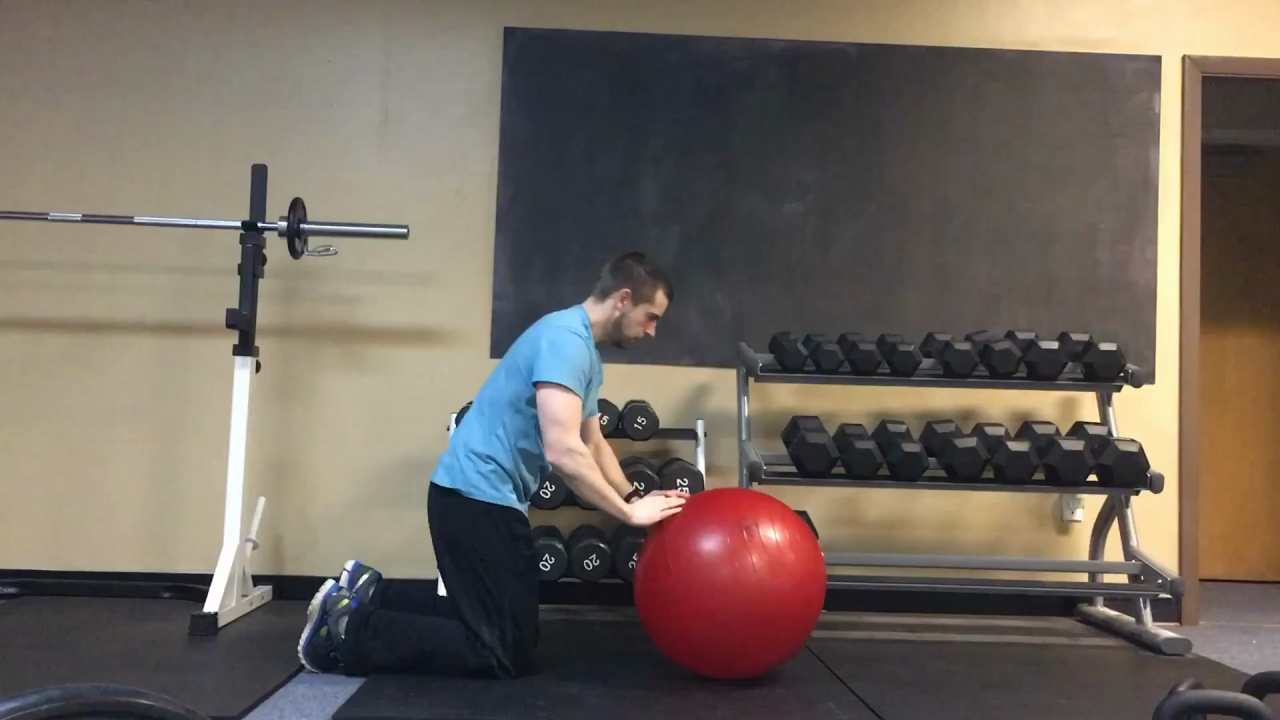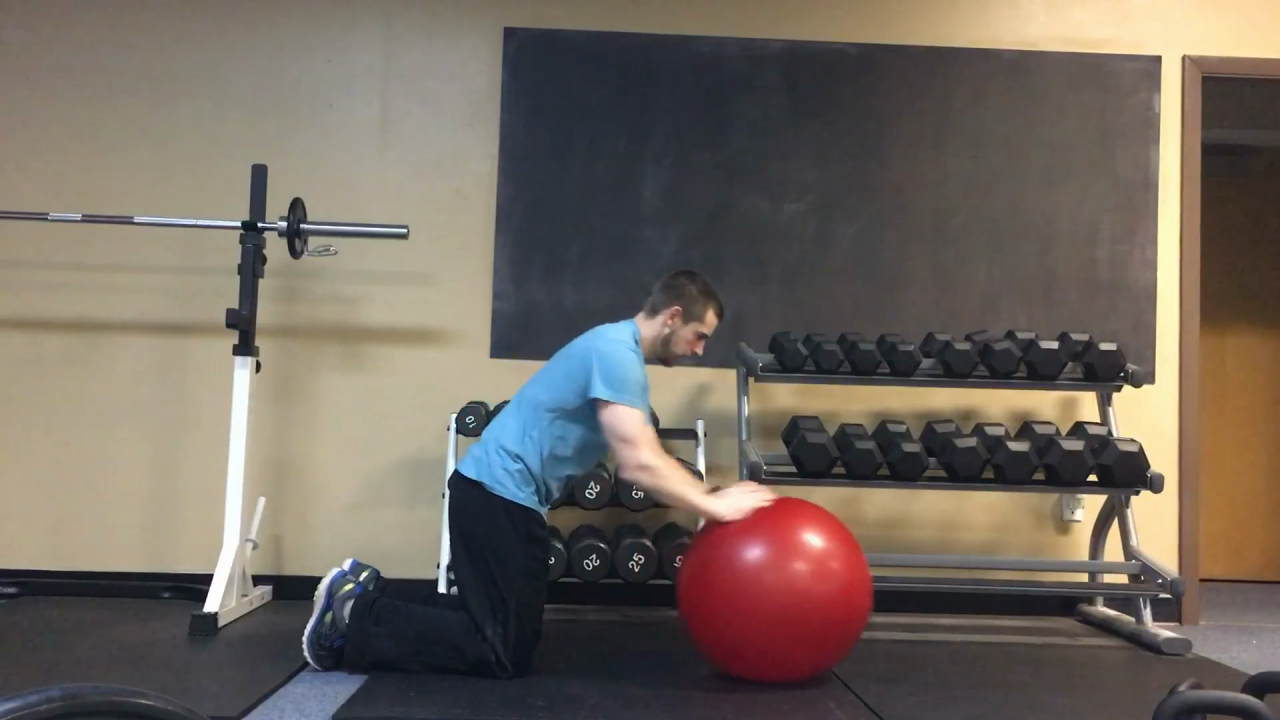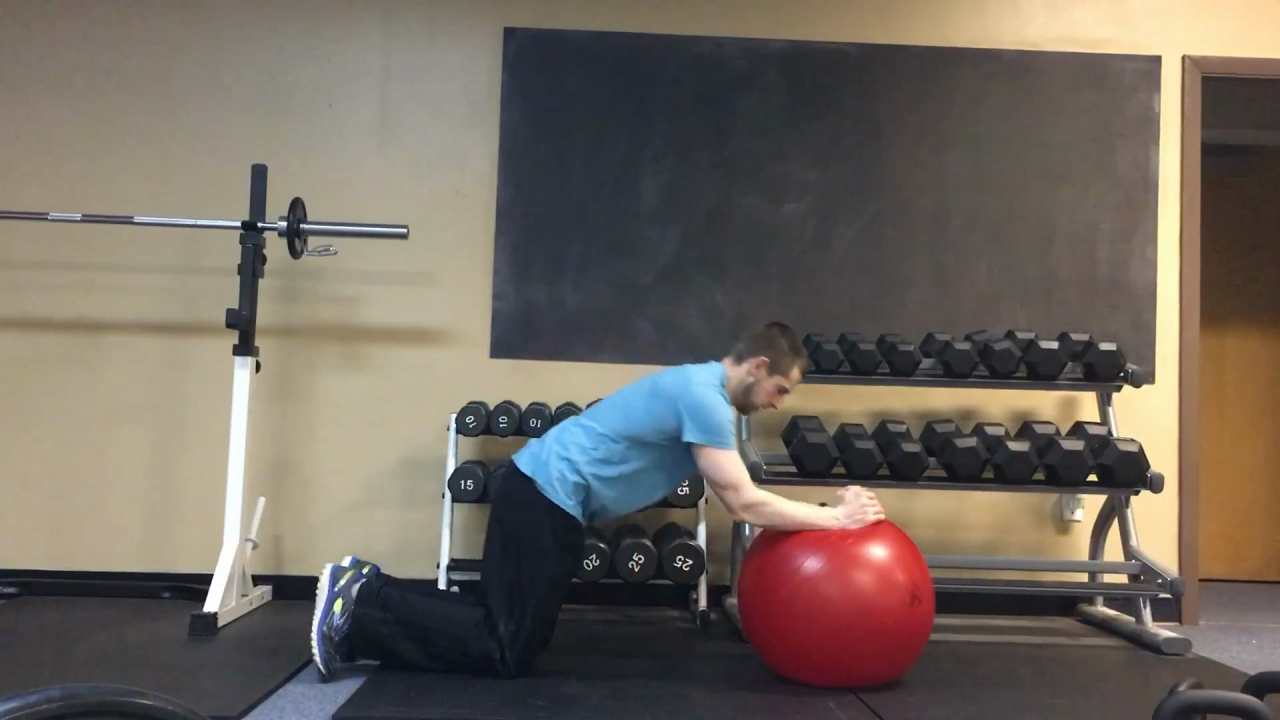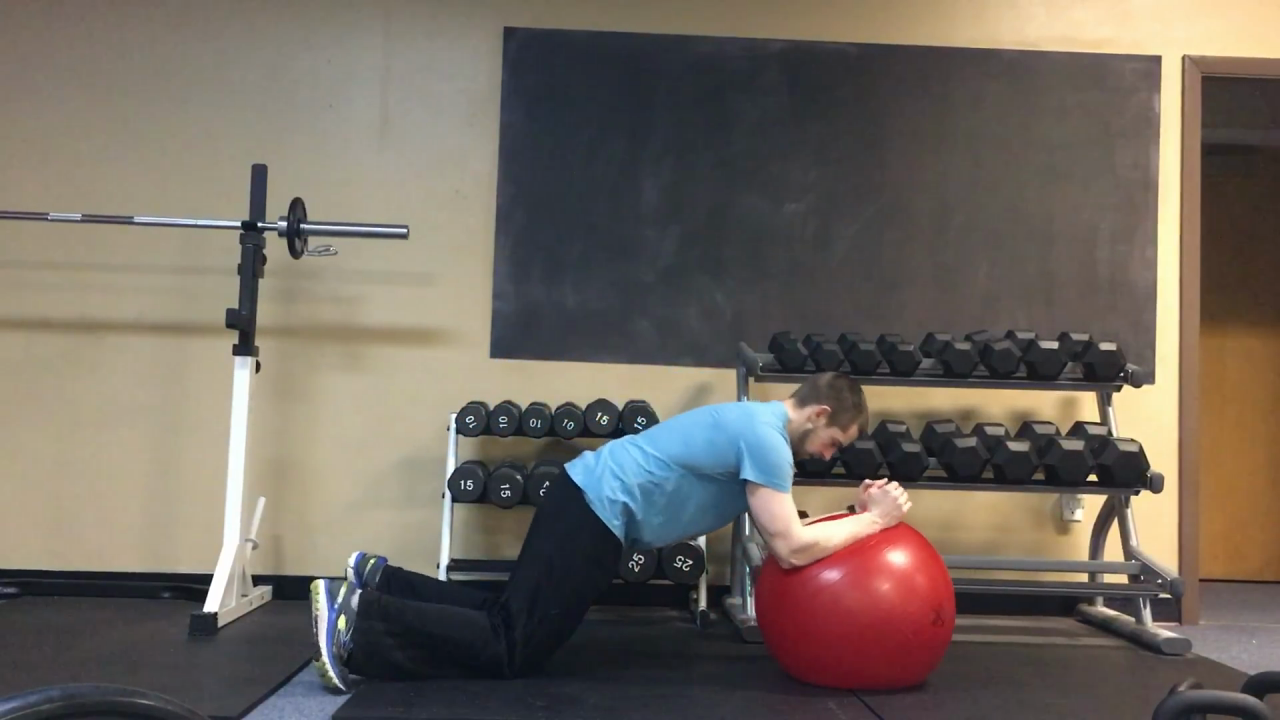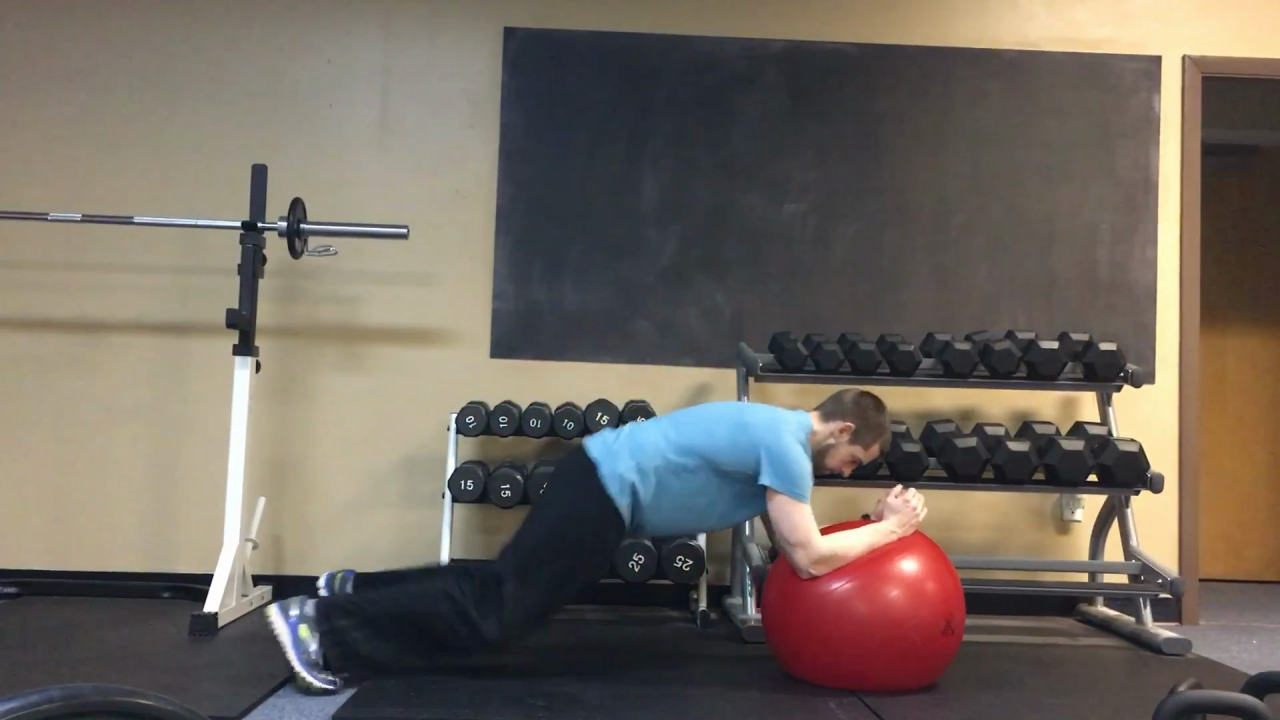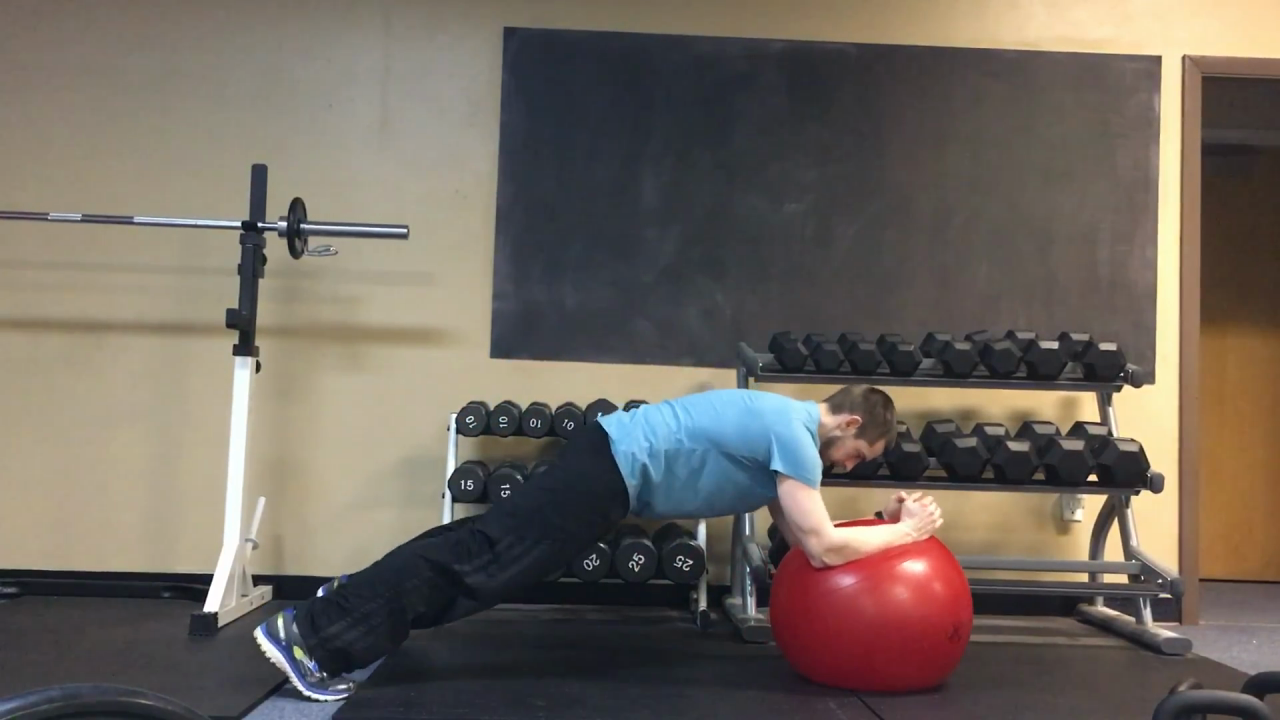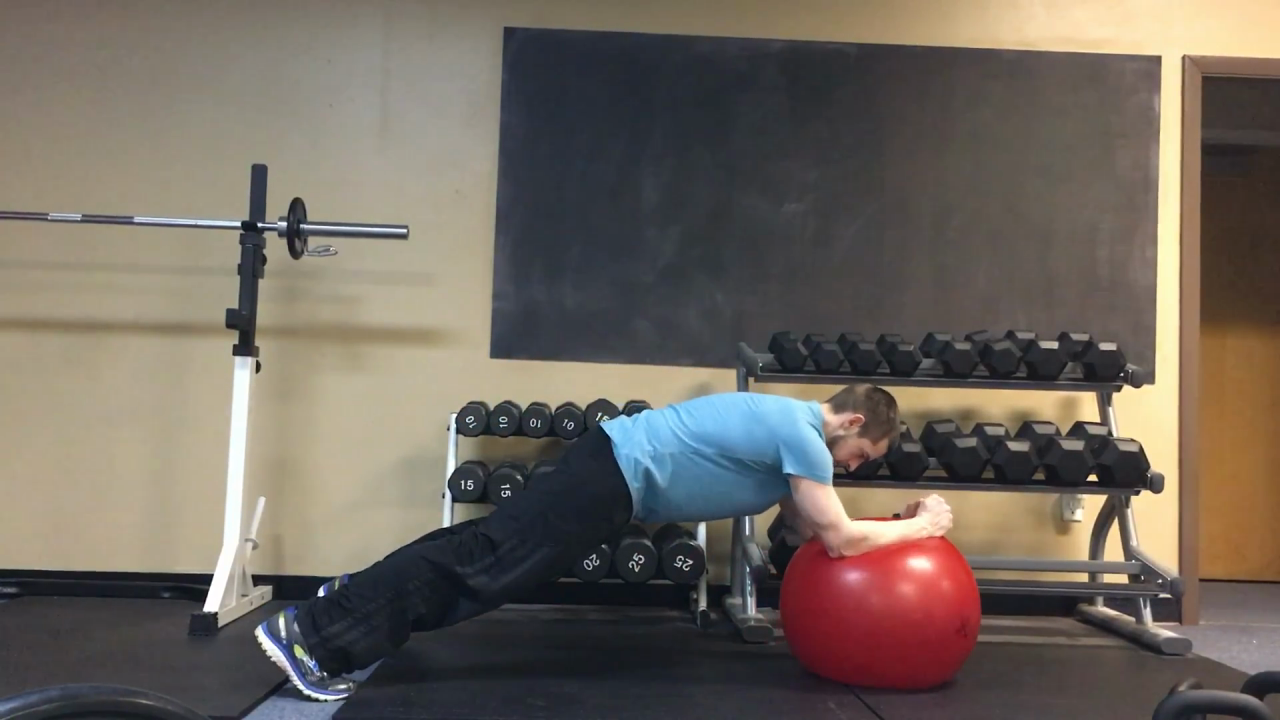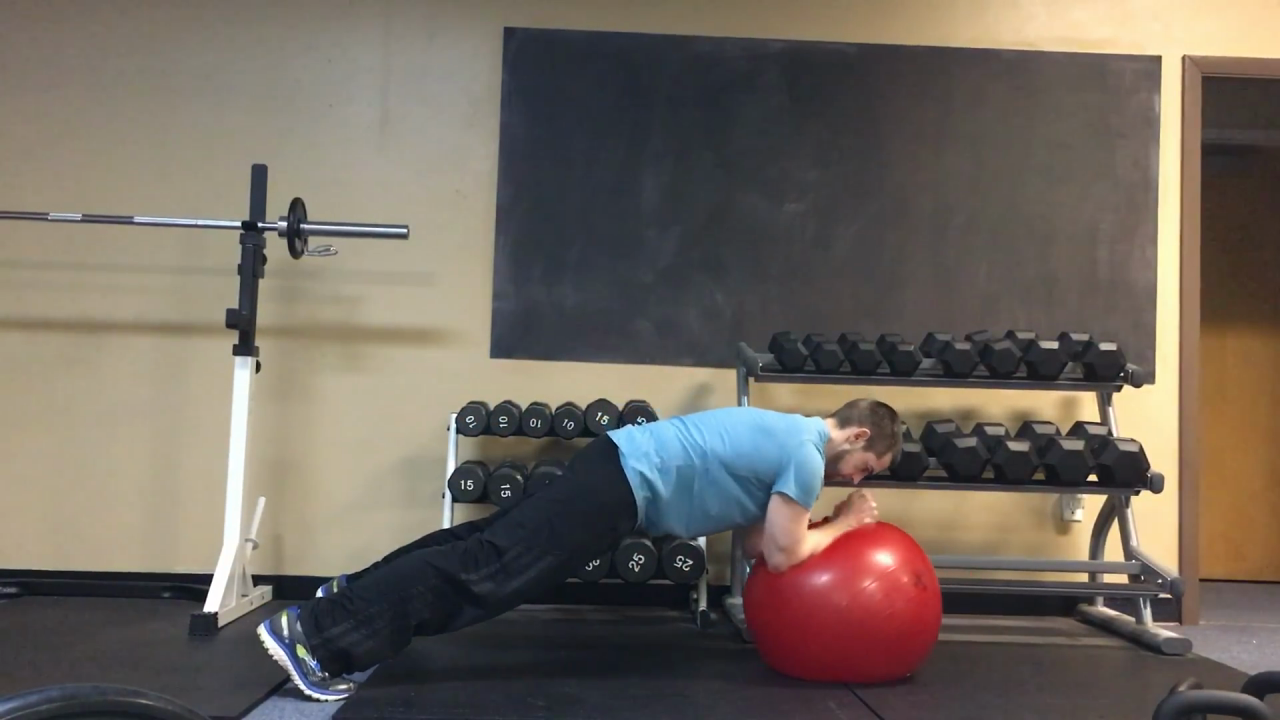
dt=0.5s
person 1, frame 1
left shoulder: (581, 346)
right shoulder: (566, 339)
left elbow: (593, 444)
right elbow: (563, 452)
left wrist: (633, 501)
right wrist: (628, 513)
left hip: (478, 494)
right hip: (476, 497)
left knee: (493, 625)
right knee: (506, 653)
left ankle: (368, 596)
right ankle: (349, 628)
person 1, frame 2
left shoulder: (622, 351)
right shoulder: (617, 353)
left elbow: (653, 456)
right elbow: (638, 465)
left wrist: (714, 497)
right wrist: (715, 508)
left hip: (495, 489)
right hip: (500, 492)
left knee: (501, 625)
right knee: (505, 651)
left ankle: (367, 593)
right ankle: (354, 620)
person 1, frame 3
left shoulder: (703, 389)
right shoulder: (704, 398)
left elbow: (743, 498)
right elbow: (745, 505)
left wrist: (824, 509)
right wrist: (838, 518)
left hip: (539, 488)
right hip: (548, 495)
left knee: (501, 623)
right knee: (507, 649)
left ankle: (364, 589)
right ankle: (354, 611)
person 1, frame 4
left shoulder: (756, 423)
right shoulder: (766, 437)
left elbow: (783, 533)
right elbow: (790, 548)
left wrist: (856, 512)
right wrist: (873, 521)
left hip: (585, 497)
right hip: (595, 511)
left knee: (508, 622)
right knee: (512, 647)
left ankle: (377, 586)
right ankle: (357, 624)
person 1, frame 5
left shoulder: (780, 433)
right shoulder: (788, 447)
left elbow: (789, 539)
right elbow: (808, 558)
left wrist: (874, 520)
right wrist: (889, 529)
left hip: (601, 475)
right hip: (605, 489)
left knee: (501, 591)
right knee: (496, 611)
left ankle: (347, 597)
right ankle: (321, 622)
person 1, frame 6
left shoulder: (785, 425)
right shoulder: (795, 434)
left elbow: (798, 534)
right elbow: (822, 548)
left wrist: (885, 522)
right wrist: (907, 532)
left hip: (610, 460)
right hip: (611, 469)
left knee: (481, 548)
right knee: (482, 560)
left ankle: (344, 607)
right ankle: (309, 635)
person 1, frame 7
left shoulder: (791, 426)
right shoulder: (802, 436)
left elbow: (809, 527)
right elbow: (838, 540)
left wrist: (899, 521)
right wrist: (921, 526)
left hip: (612, 463)
right hip: (616, 475)
left knee: (485, 548)
right knee: (480, 565)
left ankle: (350, 597)
right ankle: (309, 634)
person 1, frame 8
left shoulder: (789, 436)
right shoulder: (805, 455)
left elbow: (758, 543)
right elbow: (785, 558)
left wrist: (830, 523)
right wrist: (844, 523)
left hip: (615, 467)
right hip: (619, 488)
left knee: (483, 548)
right knee: (483, 570)
left ankle: (351, 596)
right ankle: (309, 634)
